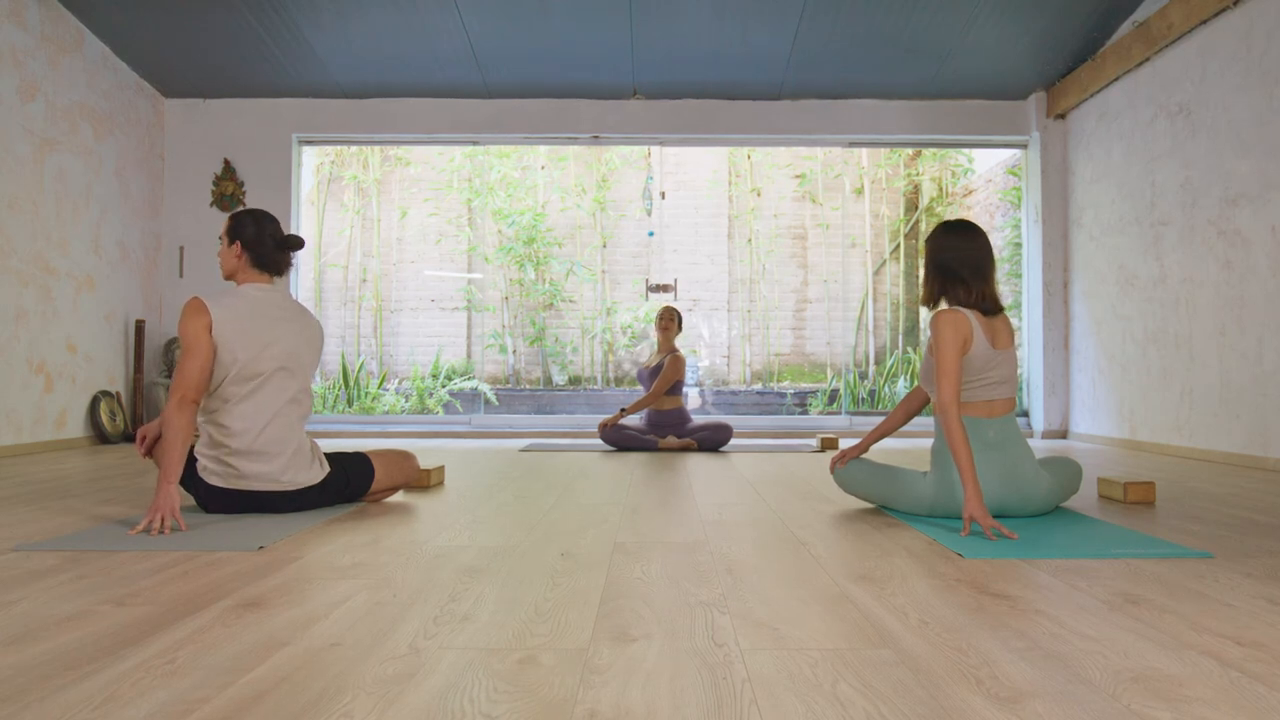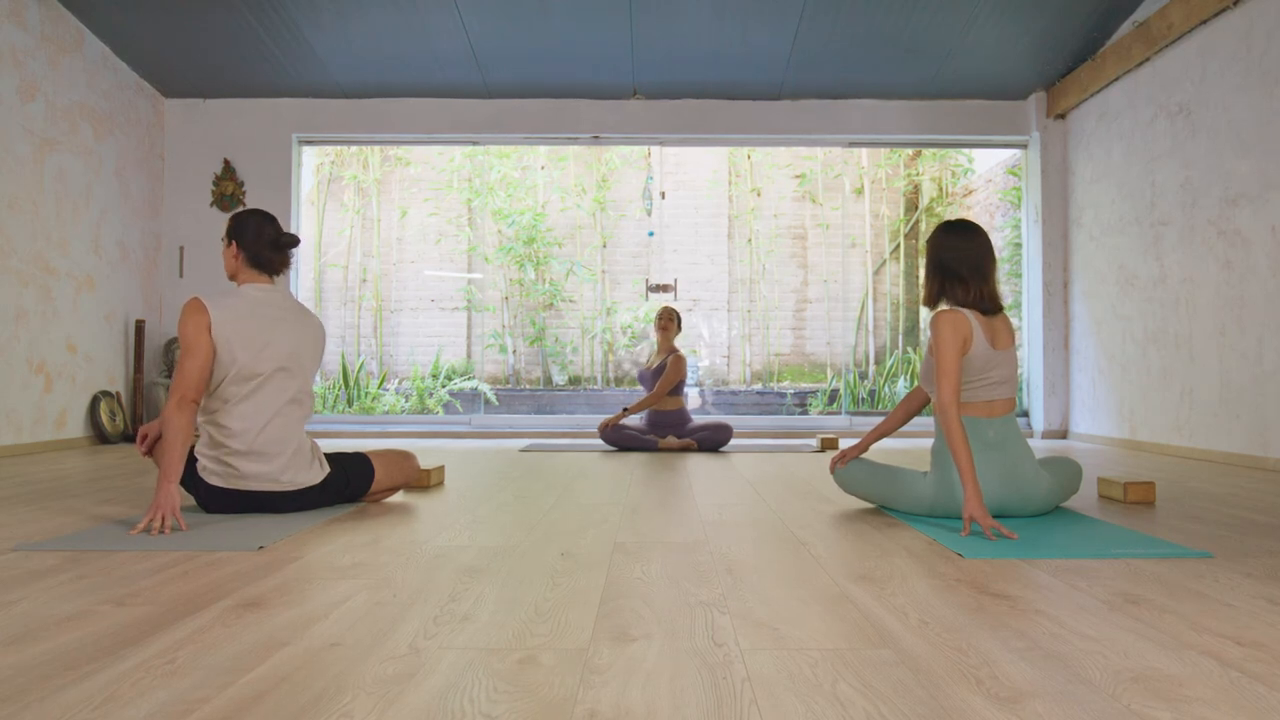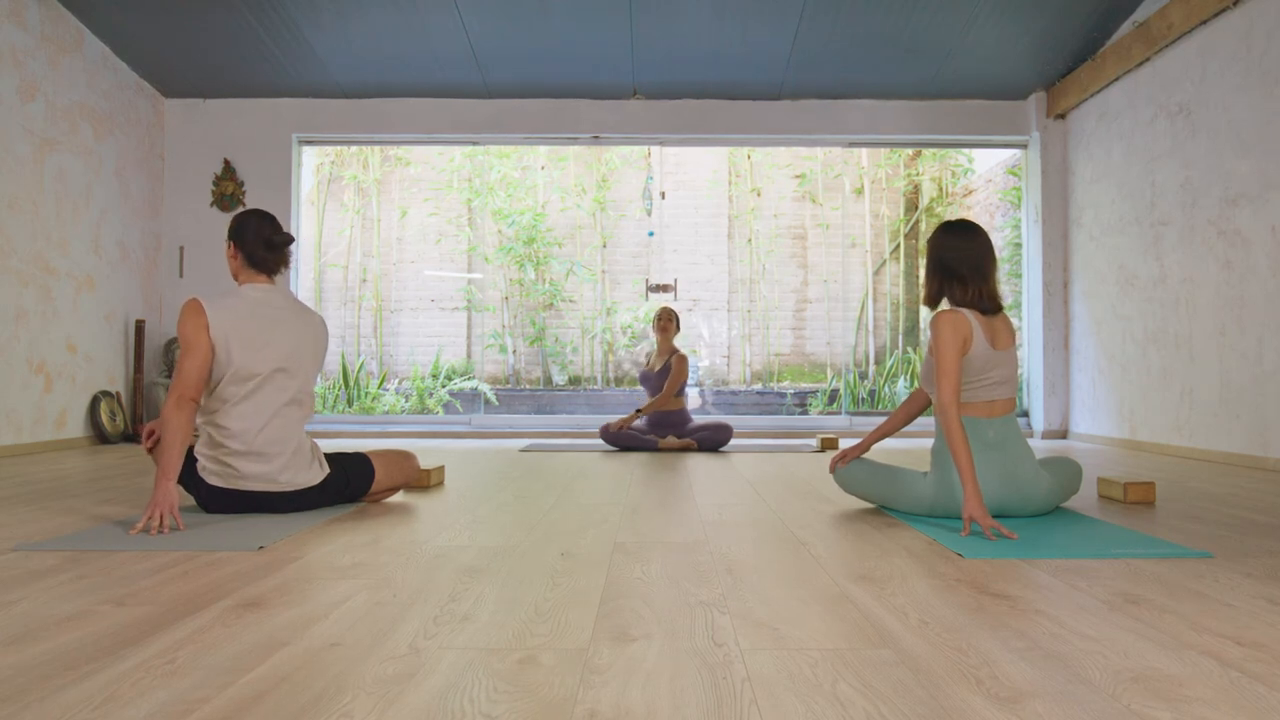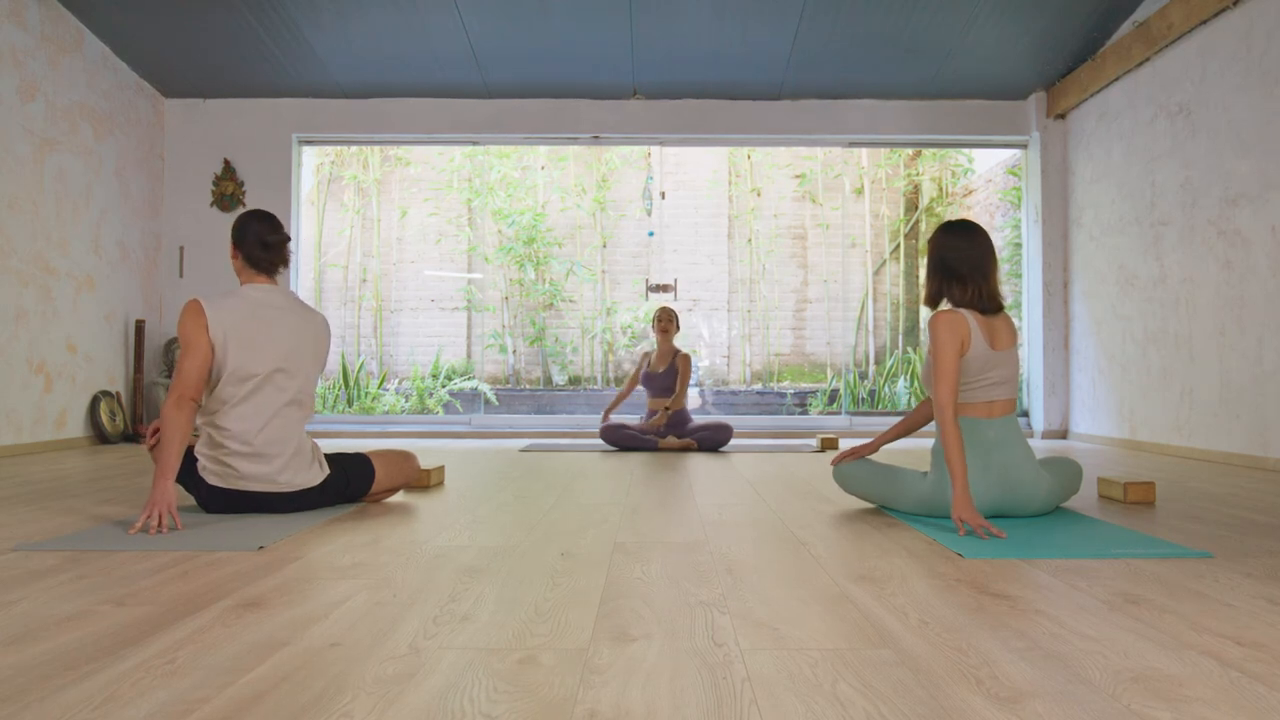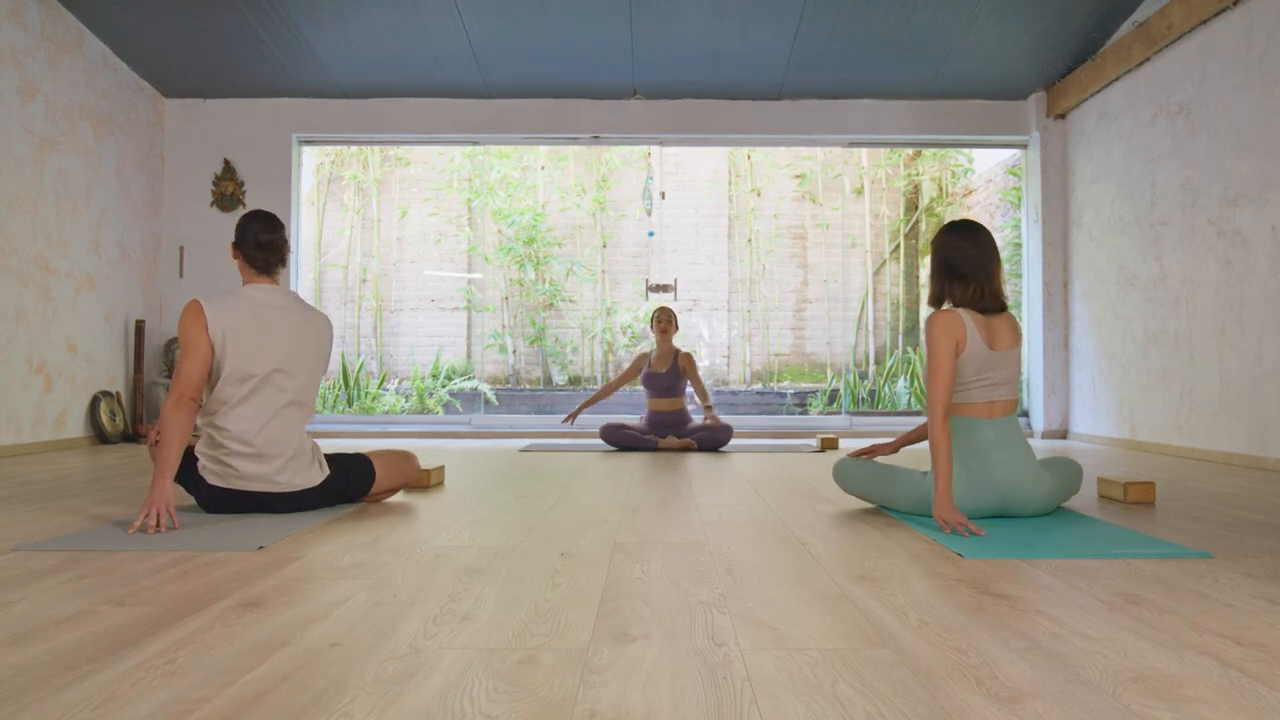
dt=0.3s
person 1, frame 1
left shoulder: (203, 312)
right shoulder: (309, 323)
left elbow: (185, 400)
left wrist: (166, 487)
right wrist: (166, 421)
left hip: (221, 490)
right hip: (297, 488)
left knee: (158, 439)
right knee: (408, 464)
person 1, frame 2
left shoulder: (203, 312)
right shoulder: (311, 324)
left elbow: (185, 401)
left wrist: (167, 487)
right wrist: (167, 421)
left hip: (220, 490)
right hip: (296, 488)
left knee: (158, 441)
right knee: (408, 464)
person 1, frame 3
left shoulder: (202, 313)
right shoulder: (314, 323)
left elbow: (184, 400)
left wrist: (164, 486)
right wrist: (171, 421)
left hip: (220, 490)
right hip: (296, 488)
left knee: (160, 441)
right knee: (409, 464)
person 1, frame 4
left shoulder: (202, 313)
right shoulder: (317, 323)
left elbow: (183, 400)
left wrist: (163, 485)
right wrist: (180, 421)
left hip: (220, 489)
right hip: (297, 489)
left knee: (160, 442)
right knee: (409, 464)
person 1, frame 5
left shoulder: (203, 314)
right shoulder: (319, 323)
left elbow: (183, 400)
left wrist: (161, 485)
right wrist: (181, 425)
left hip: (221, 489)
right hip: (297, 489)
left knee: (161, 443)
right knee: (409, 464)
person 2, frame 1
left shoulder: (948, 321)
right shoulder: (1002, 322)
left elbow: (948, 409)
right elbow: (928, 391)
left wrist: (971, 494)
right wrist: (866, 441)
left hip: (961, 478)
right hip: (1021, 486)
left knee: (845, 470)
right knee: (1069, 468)
person 2, frame 2
left shoulder: (948, 321)
right shoulder: (1002, 322)
left elbow: (948, 410)
right elbow: (927, 391)
left wrist: (970, 494)
right wrist: (866, 442)
left hip: (961, 479)
right hip: (1022, 486)
left knee: (846, 471)
right knee: (1068, 469)
person 2, frame 3
left shoulder: (948, 322)
right shoulder: (1003, 322)
left elbow: (949, 411)
left wrist: (970, 495)
right wrist: (867, 442)
left hip: (962, 478)
right hip: (1022, 486)
left knee: (846, 471)
right knee: (1069, 469)
person 2, frame 4
left shoulder: (946, 322)
right shoulder: (1005, 323)
left elbow: (946, 413)
left wrist: (960, 496)
right wrist: (880, 441)
left hip: (966, 476)
right hip: (1023, 486)
left knee: (846, 469)
right knee: (1069, 469)
person 2, frame 5
left shoulder: (944, 322)
right shoulder: (1010, 323)
left elbow: (939, 414)
left wrist: (942, 497)
right wrist: (898, 443)
left hip: (966, 483)
right hip: (1022, 486)
left knee: (845, 469)
right knee: (1070, 470)
left ankle: (952, 504)
person 3, frame 1
left shoulder: (676, 358)
right shoulder: (654, 355)
left elbow: (655, 395)
left wrist: (620, 414)
left hip: (678, 424)
right hip: (651, 424)
right knee: (607, 431)
right ankle: (666, 443)
person 3, frame 2
left shoulder: (677, 358)
right shoulder: (653, 356)
left elbow: (657, 395)
left wrist: (622, 414)
left hip: (679, 425)
right hip: (651, 425)
right knee: (607, 431)
right ankle: (666, 444)
person 3, frame 3
left shoulder: (679, 359)
right shoulder: (650, 356)
left elbow: (667, 395)
left wrist: (634, 416)
left hip: (680, 425)
right hip: (651, 425)
left knee: (725, 430)
right knee: (607, 431)
right ankle: (664, 443)
person 3, frame 4
left shoulder: (682, 358)
right shoulder: (646, 358)
left elbow: (680, 392)
right elbow: (628, 387)
left wrist: (664, 413)
right wrist: (608, 410)
left hip: (679, 424)
right hip: (651, 424)
left knee: (725, 431)
right knee: (607, 431)
right ankle: (666, 444)
person 3, frame 5
left shoulder: (684, 358)
right shoulder: (643, 359)
left elbow: (699, 387)
right elbow: (613, 385)
left wrist: (708, 409)
right wrist: (581, 407)
left hip: (681, 425)
right hip: (651, 425)
left knee: (724, 431)
right knee: (607, 431)
right ankle: (664, 444)
